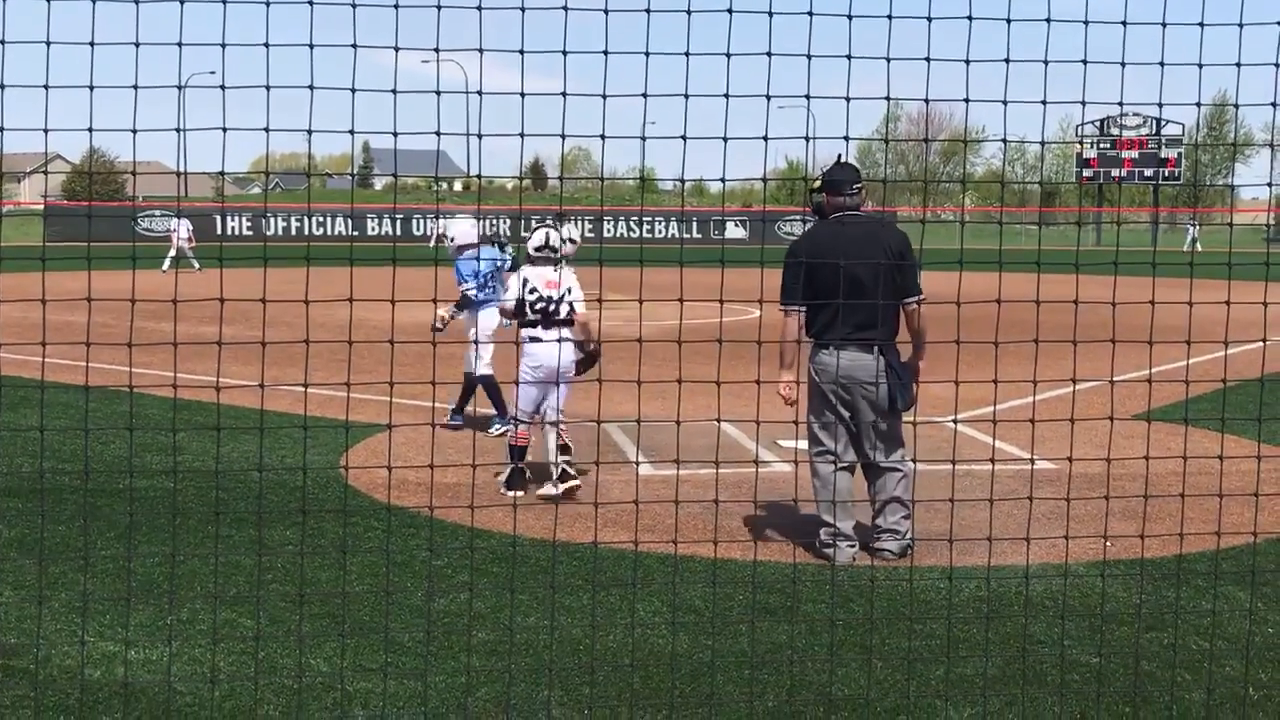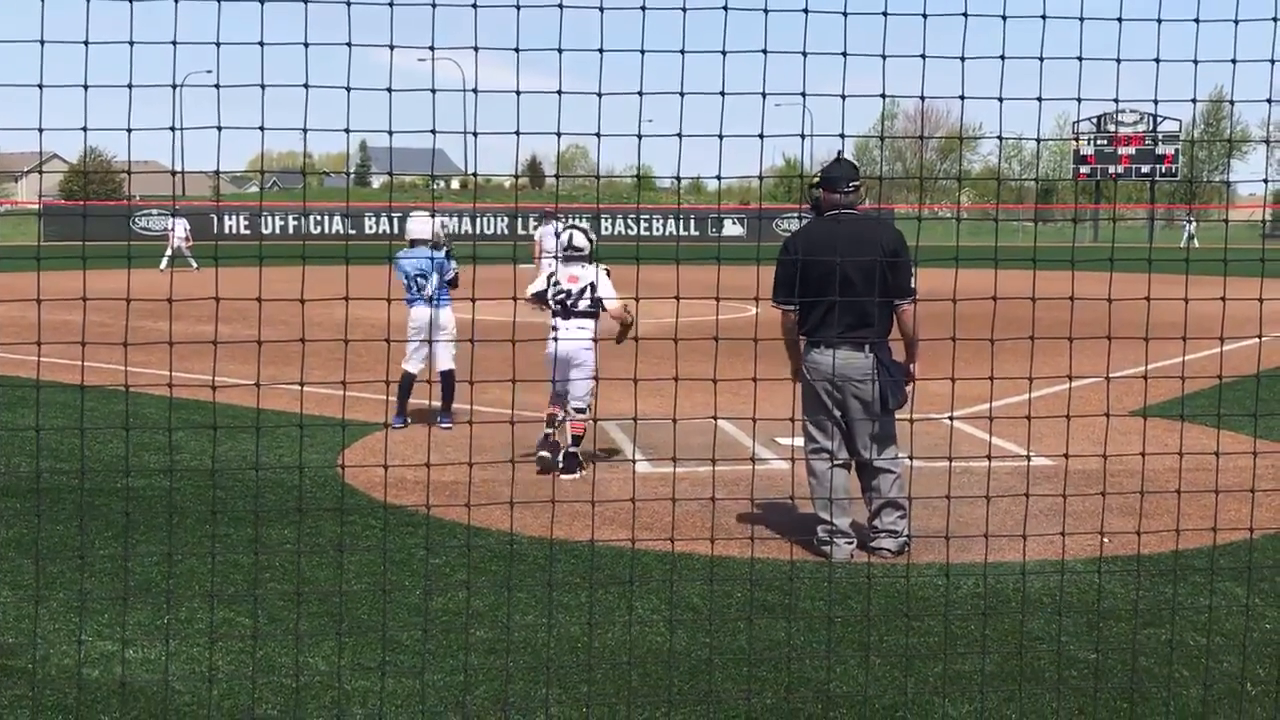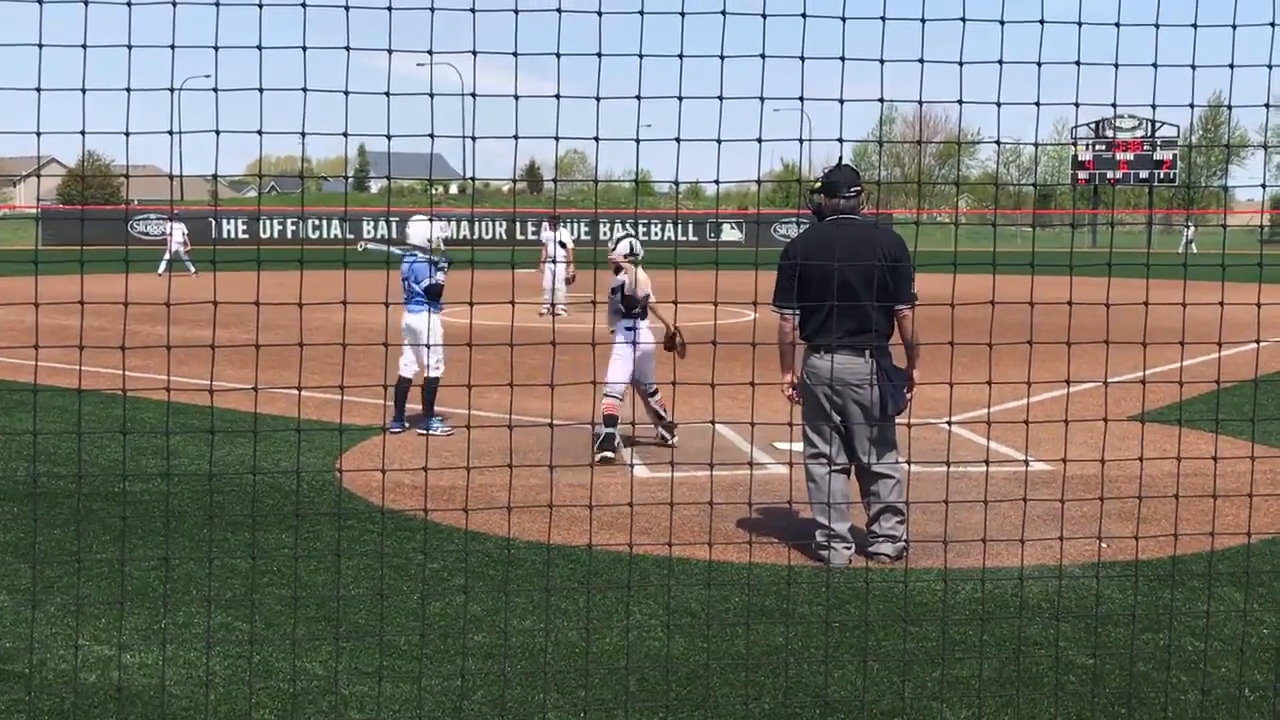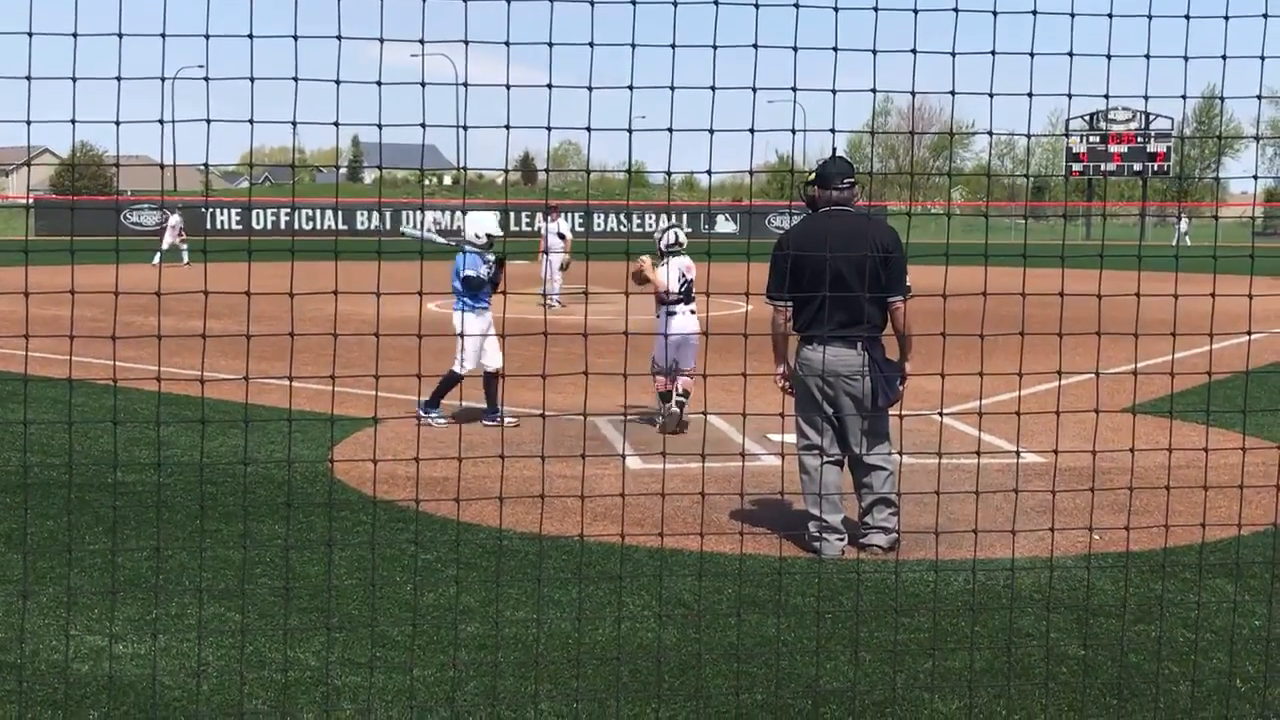
dt=0.7s
person 1, frame 1
left shoulder: (806, 244)
right shoulder: (892, 237)
left elbow: (793, 315)
right elbow: (912, 306)
left wrist: (787, 371)
right wrist: (918, 354)
left hip: (827, 360)
right hip: (878, 359)
left knee: (830, 455)
right knee: (887, 453)
left ankle: (837, 541)
right ankle: (892, 536)
person 1, frame 2
left shoulder: (799, 242)
right shoulder: (887, 236)
left elbow: (789, 314)
right elbow: (904, 307)
left wrist: (796, 360)
right wrist: (911, 358)
left hip: (819, 359)
right hip: (870, 358)
left knee: (825, 453)
right knee: (880, 451)
left ankle: (836, 539)
right ankle: (889, 534)
person 1, frame 3
left shoulder: (800, 246)
right shoulder: (888, 241)
left elbow: (787, 318)
right elbow: (904, 312)
left wrist: (788, 371)
right wrist: (912, 364)
left hip: (819, 364)
right hip: (870, 363)
left knee: (825, 458)
right knee: (880, 456)
left ankle: (834, 544)
right ankle: (887, 539)
person 1, frame 4
left shoulder: (793, 238)
right shoulder: (882, 233)
left elbow: (781, 311)
right elbow: (897, 305)
left wrist: (780, 361)
right wrist: (905, 356)
left hip: (812, 356)
right hip: (864, 355)
left knee: (818, 450)
right knee: (873, 447)
left ankle: (827, 536)
right ankle: (879, 530)
person 2, frame 1
left shoulder: (523, 275)
right shoulder: (568, 277)
left elbow: (507, 308)
right elbow: (581, 318)
left wrist: (521, 313)
right wrist: (588, 345)
left hip: (534, 353)
right hip: (564, 352)
left knee: (522, 418)
right knee: (554, 417)
left ankle: (516, 477)
right ankle: (564, 472)
person 2, frame 2
left shoulder: (554, 271)
right shoulder: (597, 274)
left elbow: (530, 296)
right elbow: (615, 311)
left wrist: (551, 304)
right wrist: (628, 319)
left hip: (556, 341)
right hip: (583, 344)
left knee: (558, 396)
right knee: (580, 404)
left ankle: (548, 444)
right ankle: (570, 460)
person 2, frame 3
left shoulder: (626, 276)
right shoulder: (637, 273)
left elbow: (640, 293)
right elbow: (650, 302)
left wrist: (626, 266)
right wrist: (667, 324)
left hip: (627, 341)
right hip: (644, 338)
left knee: (612, 391)
right knee: (647, 388)
left ankle: (609, 442)
right ankle: (666, 429)
person 2, frame 4
left shoulder: (667, 266)
right shoulder: (688, 262)
left elbow: (666, 291)
left wrist: (650, 271)
right wrist: (653, 273)
left hip: (670, 324)
right hip: (691, 324)
left knee: (660, 370)
right knee: (685, 372)
left ankle: (668, 414)
right ankle: (676, 410)
person 3, frame 1
left shoulder: (463, 262)
right shoulder: (492, 251)
left elbow: (468, 297)
right elbow: (513, 266)
left wrist: (448, 315)
right wrist: (505, 250)
left hip: (481, 315)
right hip: (494, 312)
left knee: (481, 369)
right knee: (472, 366)
left ankle: (503, 416)
right ankle: (458, 413)
person 3, frame 2
left shoulder: (400, 258)
right shoulder: (439, 256)
right elbow: (454, 283)
right wrist: (449, 259)
left hip: (417, 313)
right hip: (443, 313)
left knee: (411, 365)
right knee: (446, 365)
left ankle: (400, 415)
right ankle: (445, 415)
person 3, frame 3
left shoulder: (409, 260)
right shoulder: (424, 263)
right elbow: (434, 293)
left wrist: (440, 270)
right wrist: (441, 271)
left hip: (410, 316)
right hip: (427, 318)
left knee: (407, 370)
right knee: (433, 369)
left ankle: (398, 420)
right ankle: (427, 420)
person 3, frame 4
left shoulder: (481, 257)
right shoulder: (466, 257)
left elbow: (491, 288)
right elbow: (473, 285)
left wrist: (497, 268)
right wrist: (486, 266)
left hip: (483, 315)
right hip: (469, 316)
left knee: (493, 363)
right knee: (463, 365)
left ankle: (492, 413)
right ankle: (429, 406)
